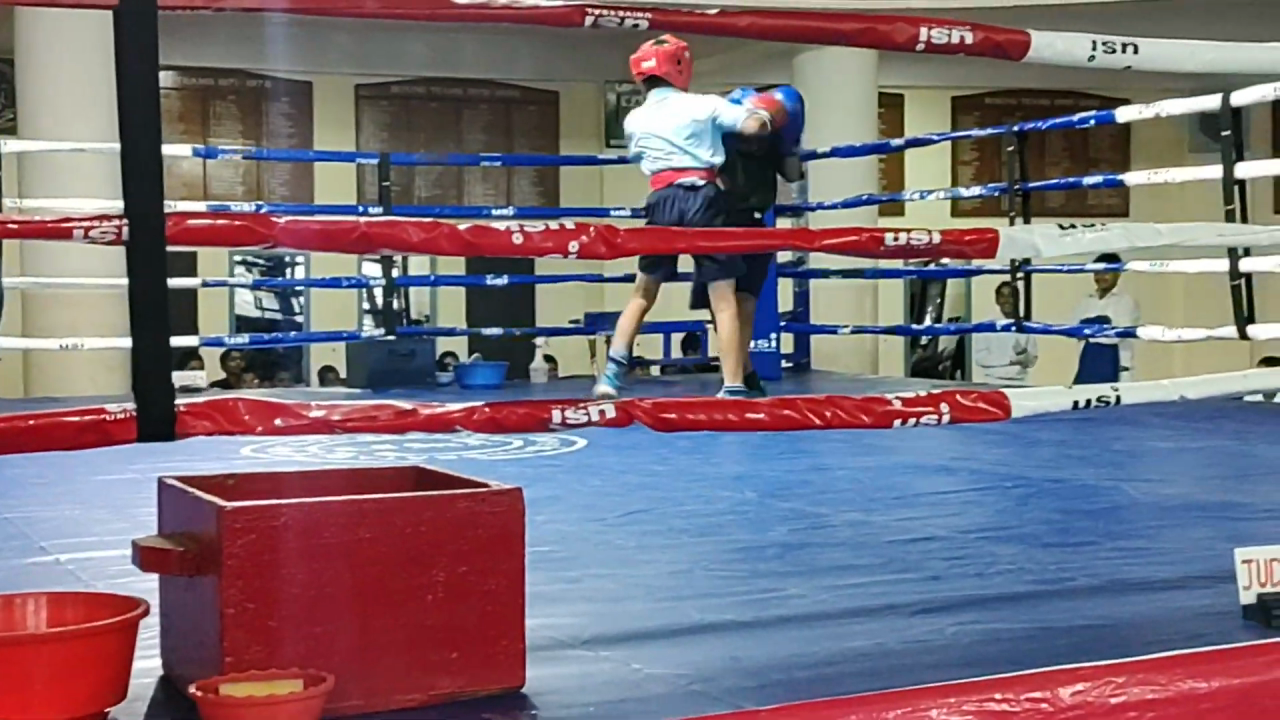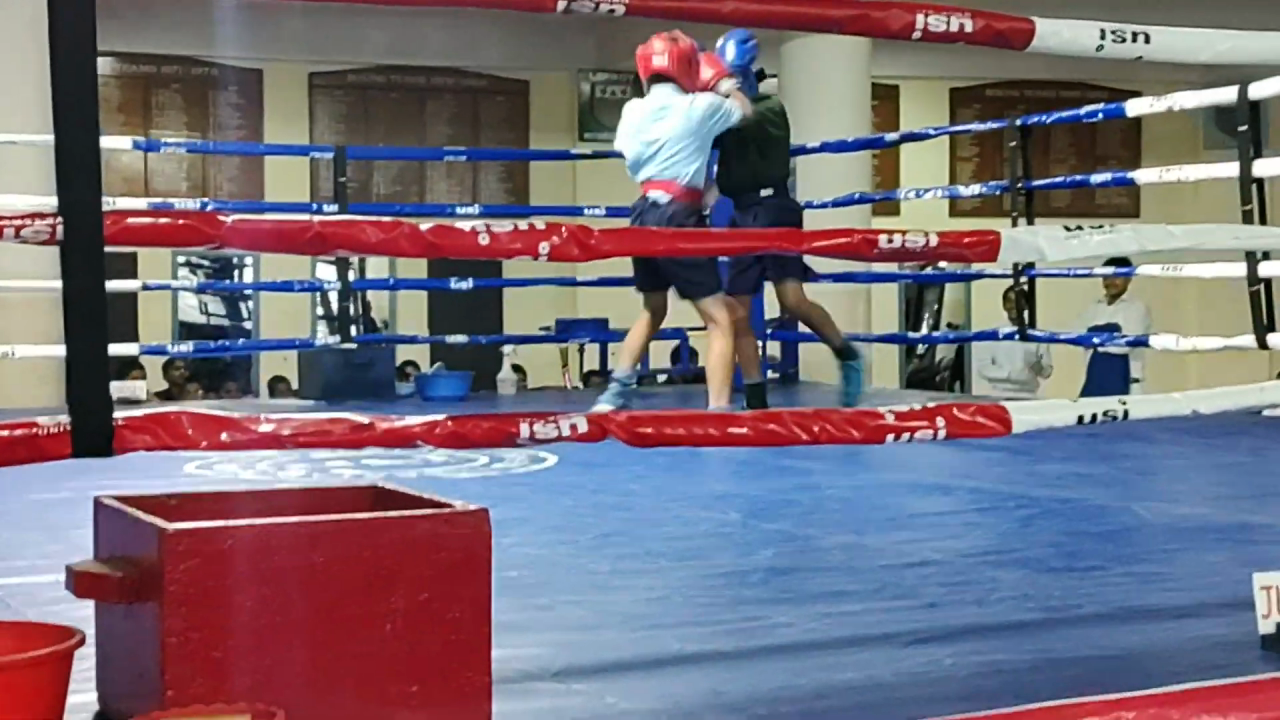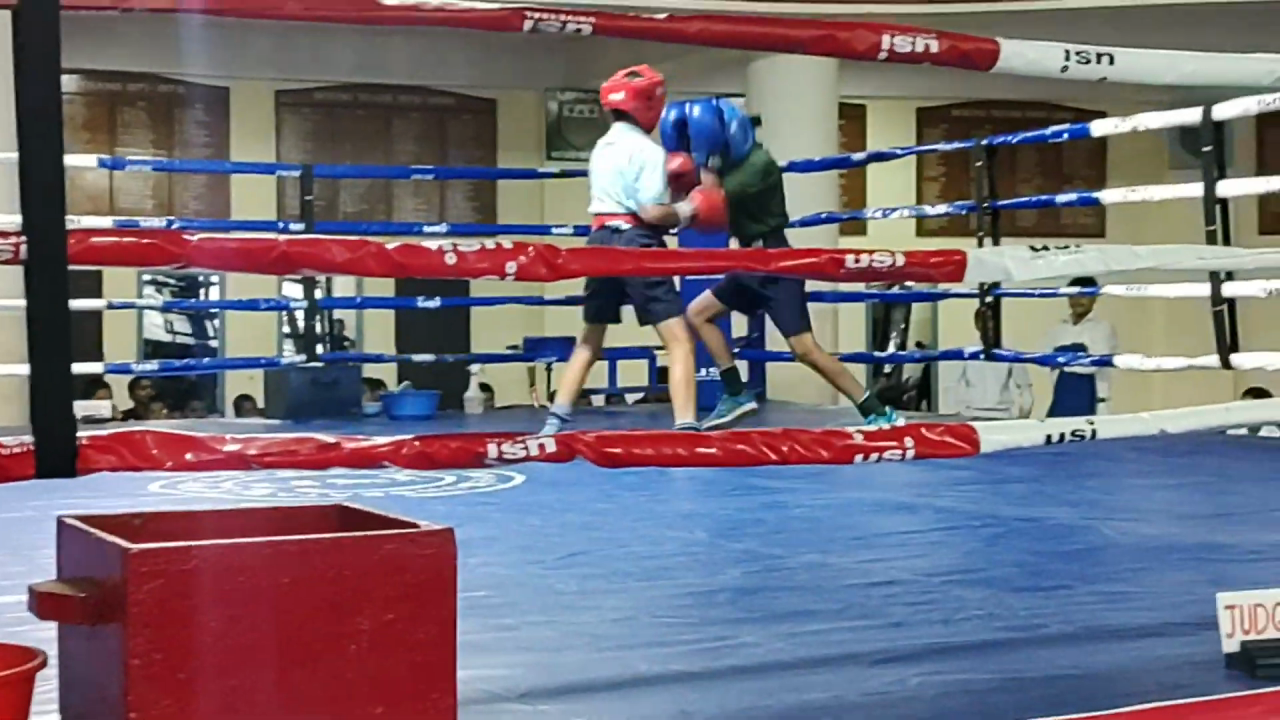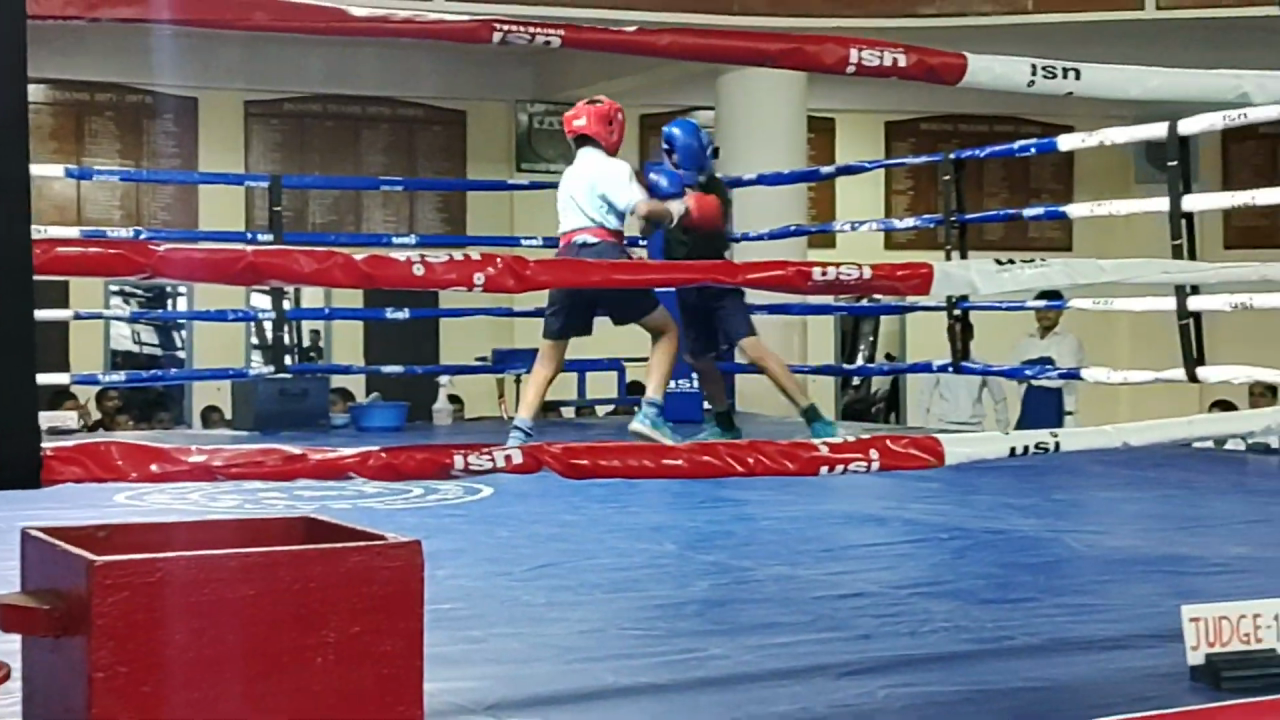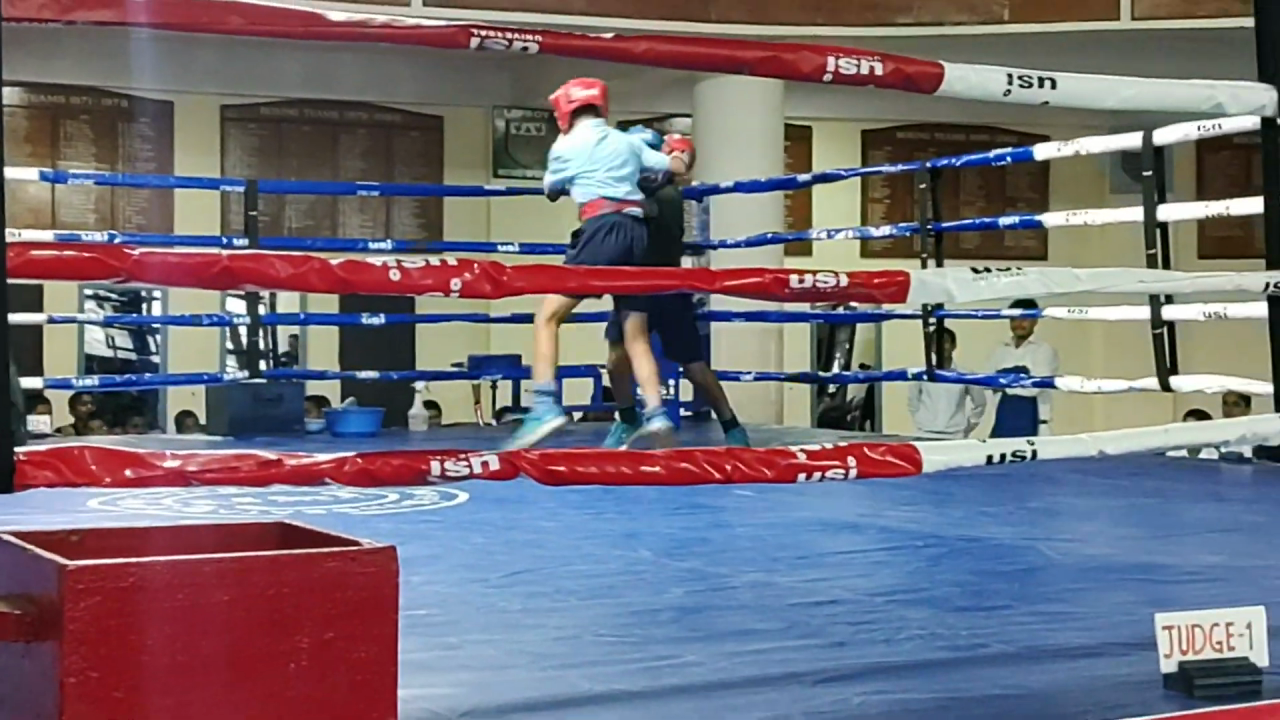
dt=0.2s
person 1, frame 1
left shoulder: (634, 119)
right shoulder: (704, 104)
right elbow: (752, 127)
right wrist: (765, 117)
left hip: (661, 203)
right hip: (702, 201)
left knee: (641, 297)
right knee: (726, 305)
left ankle: (612, 375)
right ankle: (734, 393)
person 1, frame 2
left shoulder: (632, 111)
right shoulder: (699, 107)
right elbow: (743, 112)
right wrist: (726, 86)
left hip: (645, 215)
right hip: (679, 216)
left knee: (653, 313)
right knee: (720, 321)
left ankle: (615, 393)
right ankle: (719, 412)
person 1, frame 3
left shoulder: (601, 149)
right shoulder: (648, 152)
right elbow: (652, 212)
left wrist: (665, 176)
right wrist: (686, 209)
left hip: (600, 245)
right hip: (636, 245)
left knee: (588, 344)
right knee: (679, 344)
left ankle: (556, 423)
right ankle: (687, 429)
person 1, frame 4
left shoulder: (569, 176)
right shoulder: (613, 168)
right elbow: (642, 208)
right wrist: (679, 209)
left hip: (568, 262)
right hip: (605, 257)
left knee: (548, 359)
right knee: (667, 332)
left ankle: (518, 436)
right ankle: (650, 413)
person 1, frame 5
left shoulder: (564, 148)
right shoulder: (626, 142)
left elbow: (551, 192)
right elbow: (674, 167)
right wrist: (682, 156)
left hip: (599, 230)
right hip: (634, 233)
left knee: (546, 317)
right knee: (636, 338)
left ankle: (546, 408)
right ankle: (656, 414)
person 2, frame 1
left shoulder: (773, 144)
left elbow: (794, 174)
left wrist: (791, 139)
left hip: (754, 231)
left knee: (743, 305)
right ankle: (750, 382)
person 2, frame 2
left shoulder: (770, 108)
left elbow: (737, 118)
left hip: (773, 209)
right hip: (744, 215)
left knee: (793, 303)
right knee: (736, 312)
left ankle: (846, 355)
person 2, frame 3
left shoulder: (758, 165)
right shoulder: (736, 161)
left wrist: (704, 155)
left knee: (805, 349)
right knee: (696, 313)
right ankle: (736, 392)
person 2, frame 4
left shoulder: (716, 189)
right shoulder: (668, 185)
left elbow: (703, 225)
left wrist: (690, 184)
right hip: (688, 283)
left knee: (756, 353)
right knee: (700, 362)
left ankle: (817, 421)
right ankle: (725, 426)
person 2, frame 5
left shoulder: (669, 197)
left elbow: (645, 211)
left hip: (668, 288)
left knee: (695, 369)
right knee: (616, 360)
left ankle: (731, 427)
right ankle: (628, 421)
